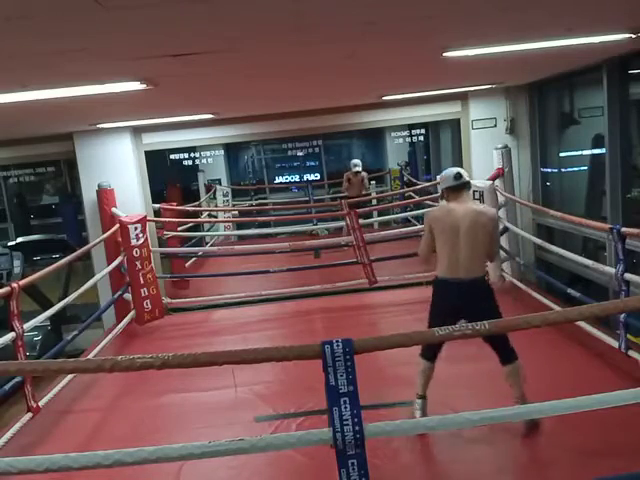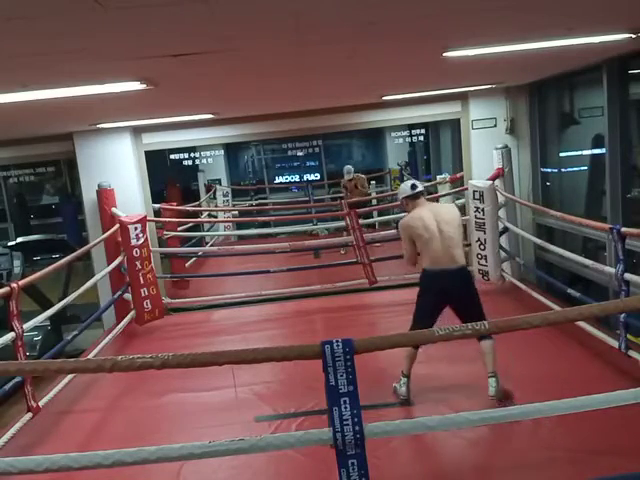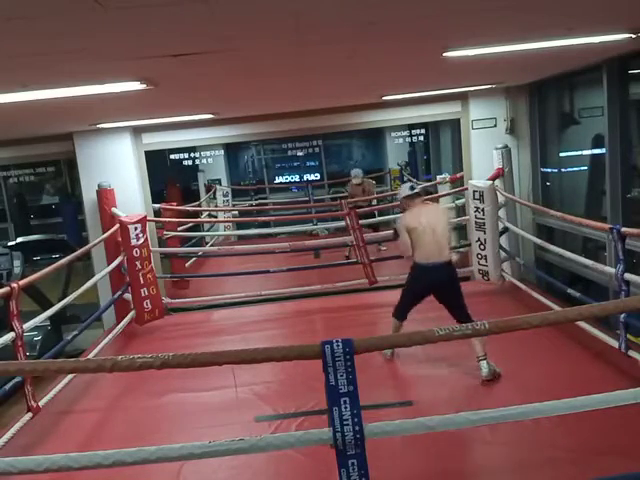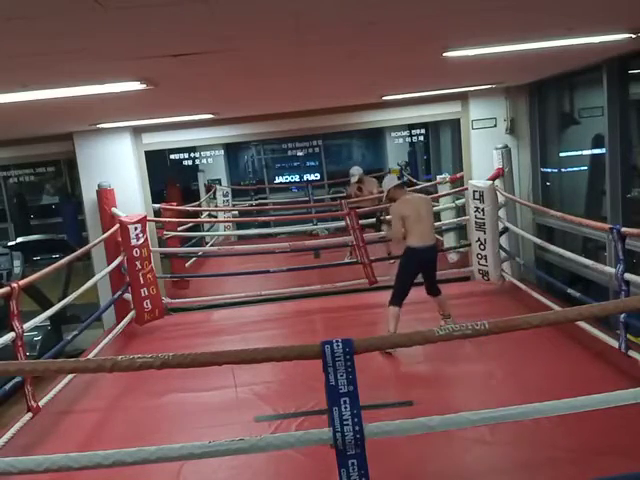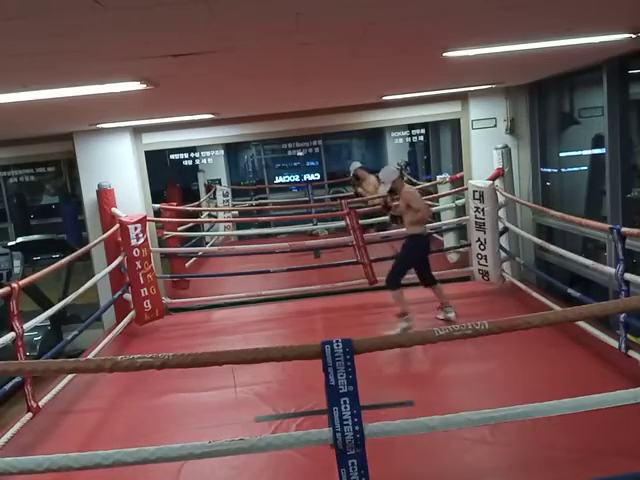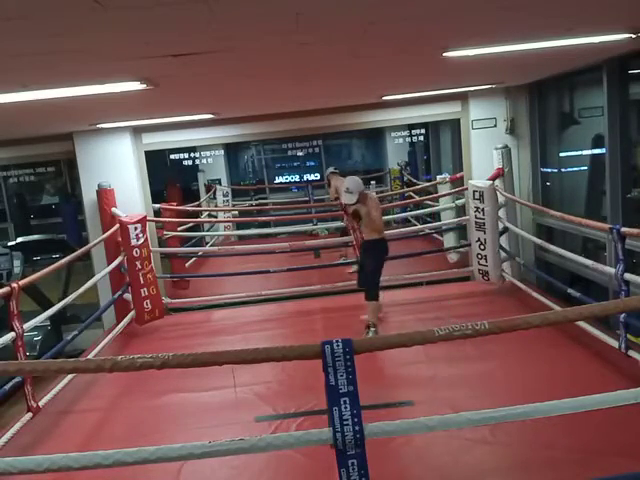
dt=0.5s
person 1, frame 1
left shoulder: (433, 216)
right shoulder: (489, 215)
left elbow: (424, 256)
right elbow: (492, 256)
left hip: (444, 290)
right hip: (477, 289)
left knee: (430, 349)
right knee: (505, 350)
left ankle: (420, 404)
person 1, frame 2
left shoulder: (407, 222)
right shoulder: (452, 209)
left elbow: (410, 260)
left hip: (431, 280)
right hip: (460, 276)
left knee: (418, 331)
left ankle: (404, 384)
right ankle: (493, 382)
person 1, frame 3
left shoulder: (405, 219)
right shoulder: (441, 211)
left elbow: (407, 252)
left hip: (421, 271)
right hip: (445, 270)
left knee: (401, 311)
right knee: (464, 318)
left ankle: (390, 348)
right ankle: (484, 365)
person 1, frame 4
left shoulder: (397, 207)
right shoulder: (426, 199)
left elbow: (399, 238)
left wrist: (389, 230)
left hip: (413, 254)
right hip: (431, 251)
left knee: (397, 298)
right knee: (432, 287)
right ankle: (448, 321)
person 1, frame 5
left shoulder: (407, 193)
right shoulder: (406, 193)
left elbow: (426, 213)
right elbow: (403, 211)
left wrist: (405, 216)
right wrist: (391, 207)
left hip: (415, 241)
right hip: (420, 240)
left knee: (392, 280)
right knee: (427, 277)
left ankle: (405, 319)
right ankle: (447, 309)
person 1, frame 6
left shoulder: (372, 201)
right shoulder: (353, 201)
left elbow: (380, 227)
left wrist: (362, 219)
right wrist: (350, 214)
left hip: (378, 246)
right hip: (366, 244)
left knee: (370, 286)
right knee: (363, 283)
left ankle: (373, 328)
right ankle: (375, 312)
